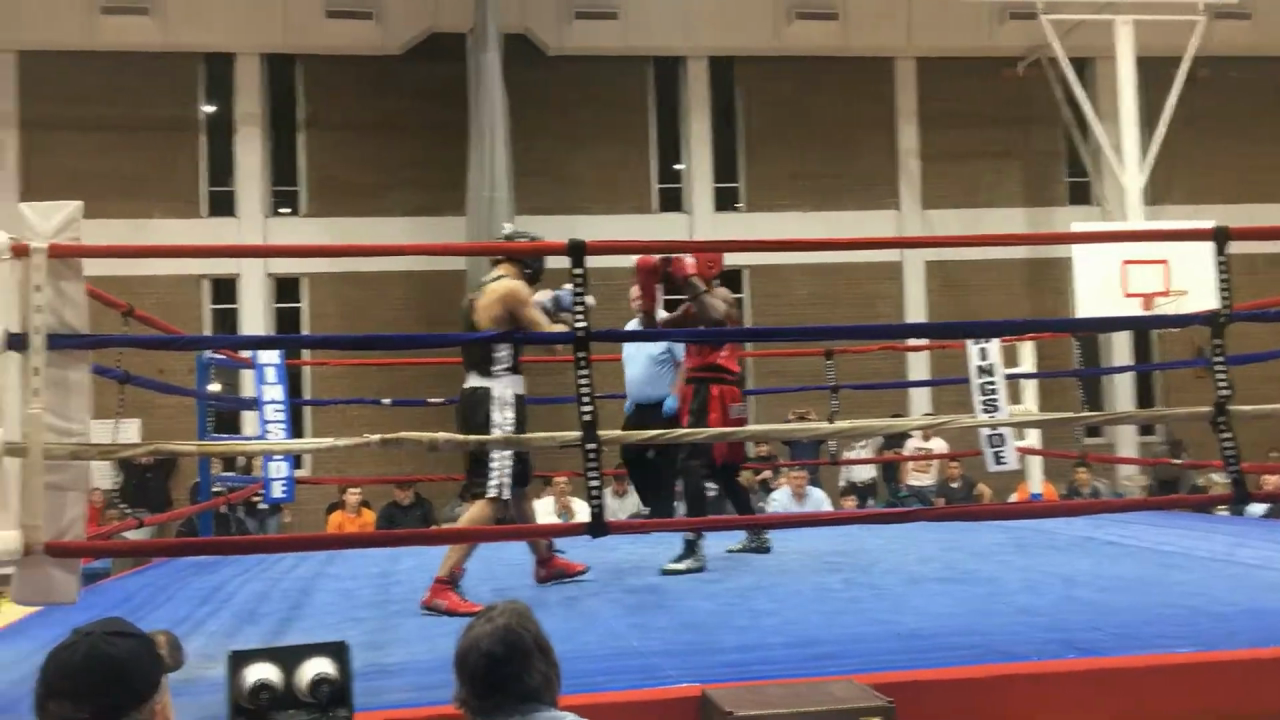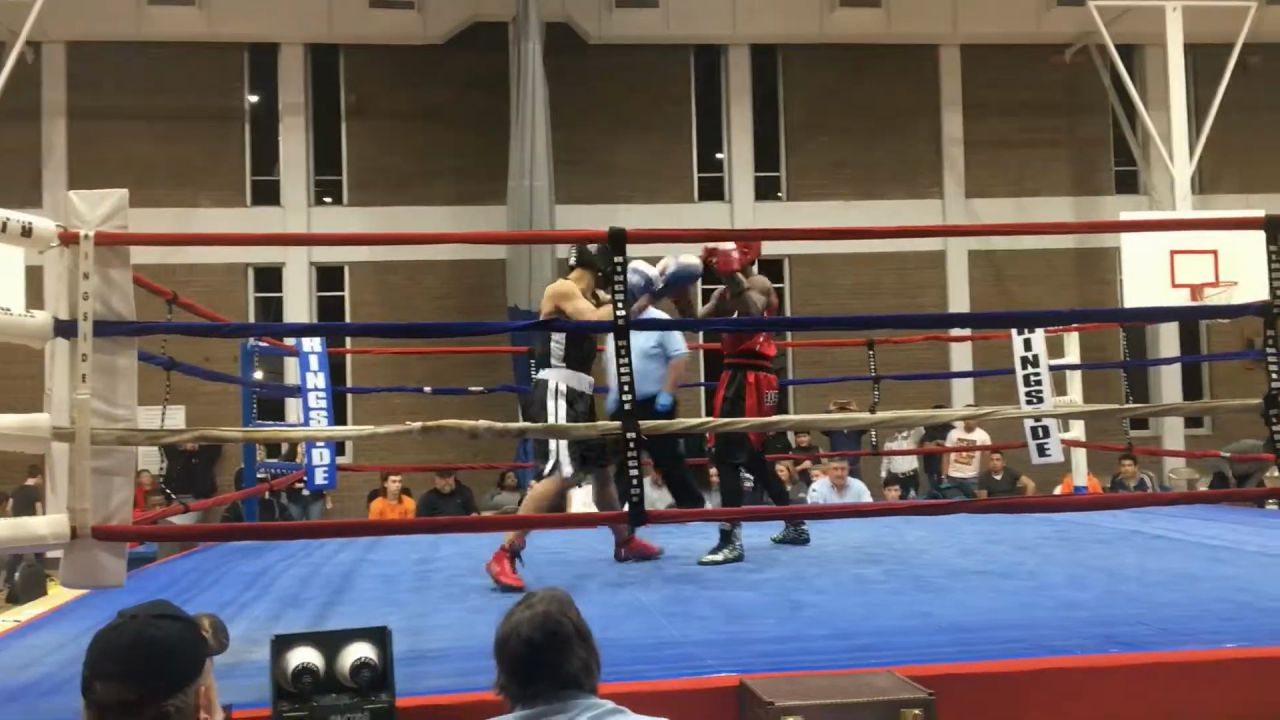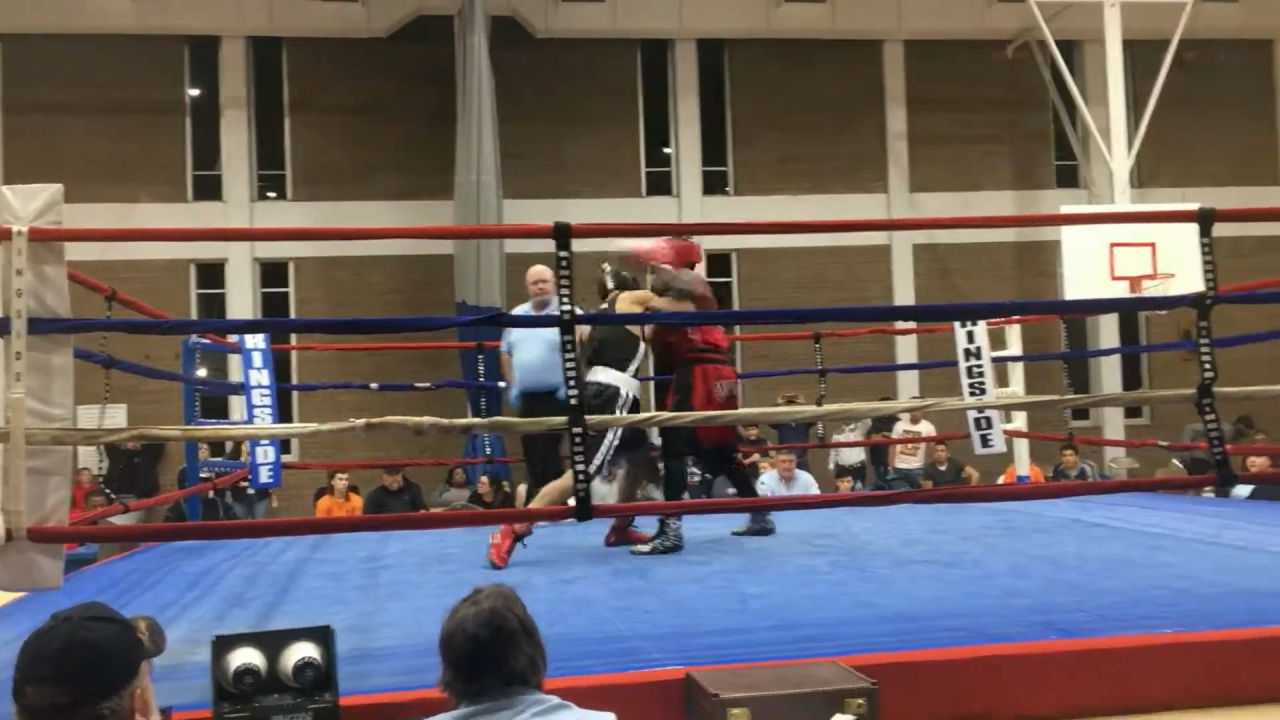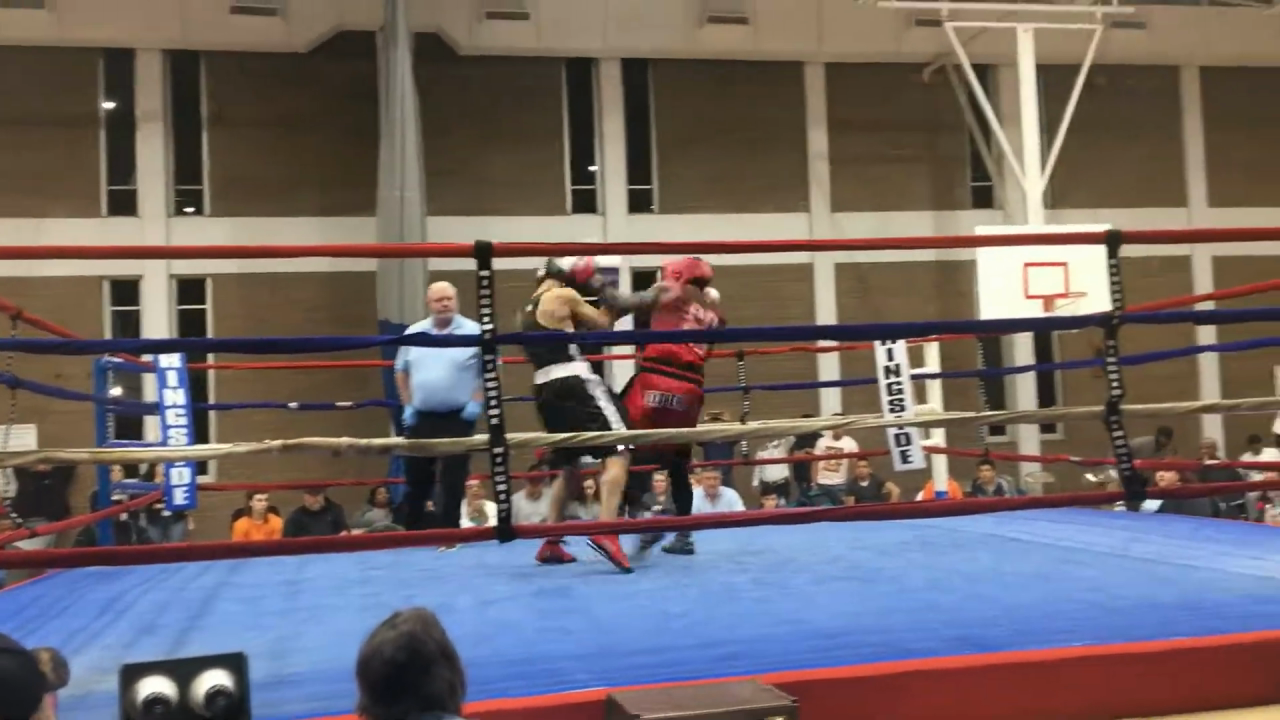
dt=0.4s
person 1, frame 1
left shoulder: (486, 290)
right shoulder: (512, 289)
right wrist: (565, 316)
left hip: (490, 399)
right hip: (495, 402)
left knee: (518, 488)
right knee: (493, 498)
left ankle: (546, 561)
right ankle: (442, 588)
person 1, frame 2
left shoulder: (590, 295)
right shoulder: (562, 289)
right elbow: (596, 321)
left hip: (577, 394)
right hip: (556, 393)
left knee: (602, 469)
right knee: (560, 475)
left ankle: (625, 542)
right ankle: (505, 555)
person 1, frame 3
left shoulder: (598, 314)
right shoulder: (636, 298)
right elbow: (673, 309)
left hip: (601, 393)
right hip: (614, 395)
left knee: (641, 461)
left ankle: (621, 529)
right ankle: (512, 531)
person 1, frame 4
left shoulder: (528, 309)
right shoulder: (564, 295)
right elbow: (602, 325)
right wrist: (610, 300)
left hip: (546, 390)
right hip: (575, 383)
left knee: (565, 468)
right knee: (618, 454)
left ankle: (551, 544)
right ankle: (606, 532)
person 2, frame 1
left shoulder: (720, 297)
right shoulder: (690, 306)
left elbow: (713, 317)
right elbow: (655, 331)
left wrist: (688, 277)
right wrist: (648, 295)
left hip: (715, 391)
right hip: (702, 389)
left knee: (692, 466)
right knee: (723, 470)
left ankle: (693, 551)
right ankle: (757, 536)
person 2, frame 2
left shoulder: (758, 284)
right shoulder: (724, 293)
left elbow: (752, 313)
right elbow: (697, 322)
left wrist: (731, 272)
left hip: (750, 377)
right hip: (738, 375)
left knee: (728, 455)
right knee: (753, 458)
left ankle: (731, 541)
right ankle: (795, 526)
person 2, frame 3
left shoulder: (689, 280)
right shoulder: (679, 298)
left wrist: (651, 262)
left hip: (702, 371)
right hip: (716, 374)
left knee: (675, 447)
right knee: (721, 453)
left ankle: (670, 530)
right ankle: (760, 517)
person 2, frame 4
left shoulder: (668, 291)
right shoulder: (714, 311)
left hip: (655, 381)
right hip: (689, 388)
left knee: (634, 456)
right knee: (678, 464)
right ankle: (683, 536)
person 3, frame 1
right shoulder: (629, 329)
left wrist: (675, 396)
right wrist: (629, 397)
left hip: (665, 408)
right hip: (639, 407)
left knee: (664, 464)
right knee: (630, 456)
left ankle: (662, 514)
right ankle: (656, 506)
person 3, frame 2
left shoulder: (660, 321)
left elbow: (680, 356)
right elbow: (609, 361)
left wrist: (666, 393)
right wrist: (612, 393)
left hip: (654, 404)
right hip: (624, 405)
left knee: (668, 462)
right knee: (618, 459)
left ankle: (692, 505)
person 3, frame 3
right shoulder: (517, 316)
right elbow: (506, 352)
right wrist: (513, 386)
left hip: (556, 396)
right hip: (529, 398)
left knee: (543, 453)
right knee: (533, 454)
person 3, frame 4
left shoulder: (473, 332)
right shoulder: (414, 333)
right elbow: (401, 371)
left wrist: (476, 402)
right wrist: (407, 405)
left hip: (456, 417)
right hip: (421, 416)
left knee: (452, 476)
right knee: (416, 474)
left ankle: (448, 529)
right ankle: (413, 528)
